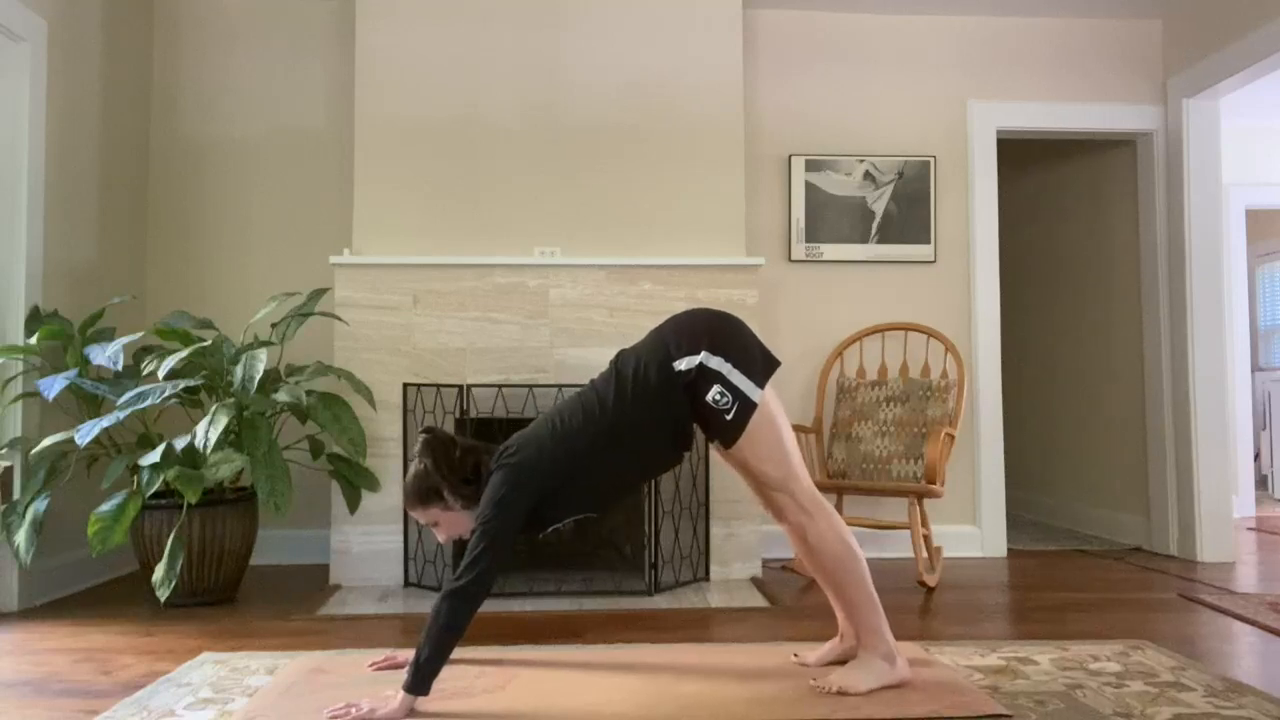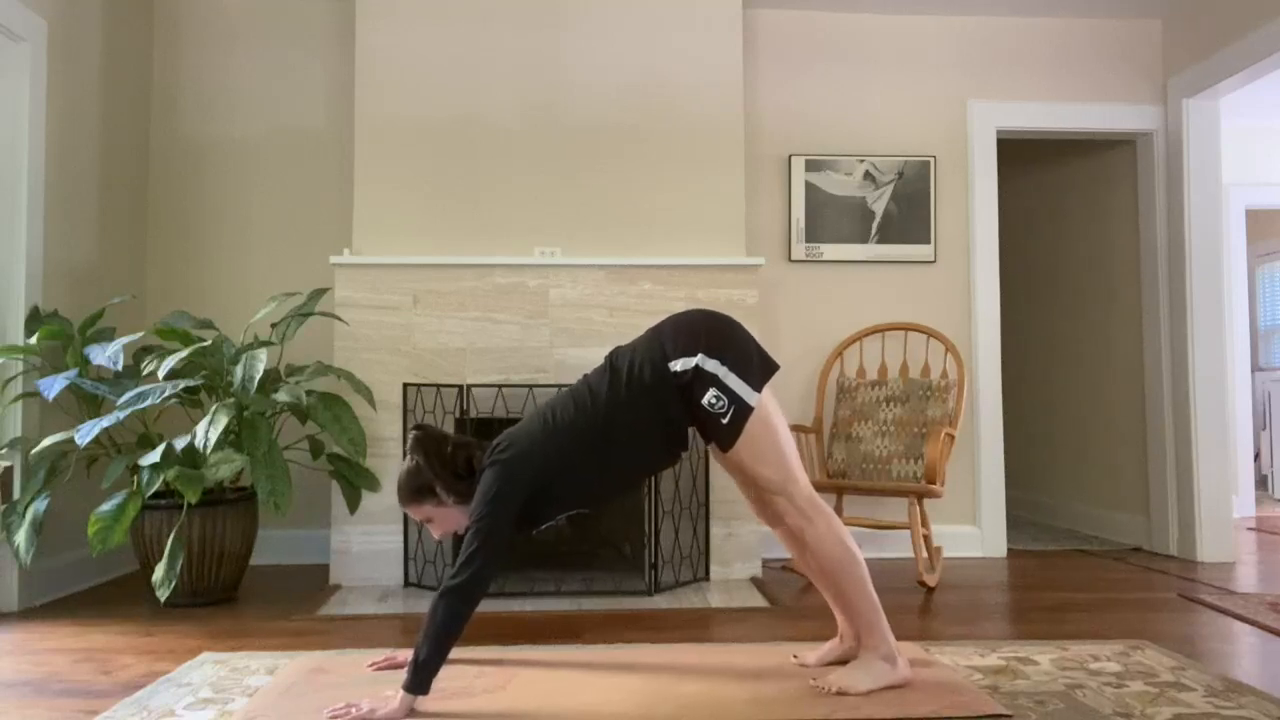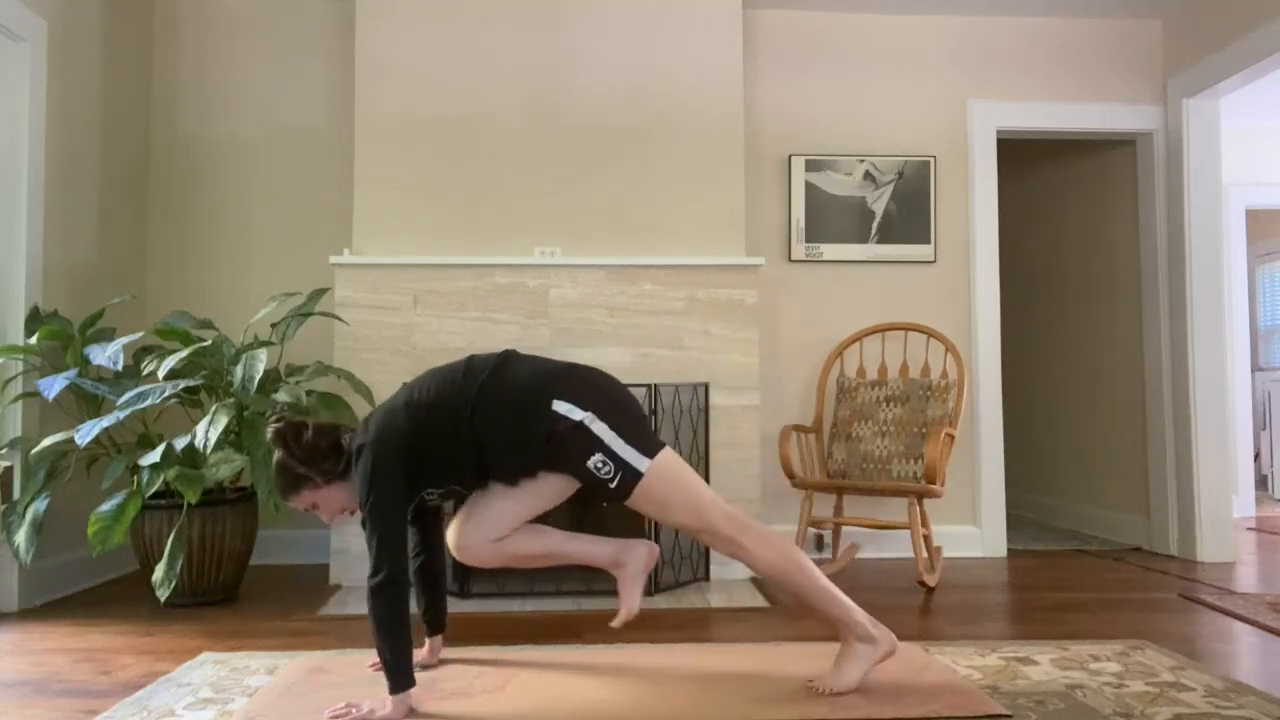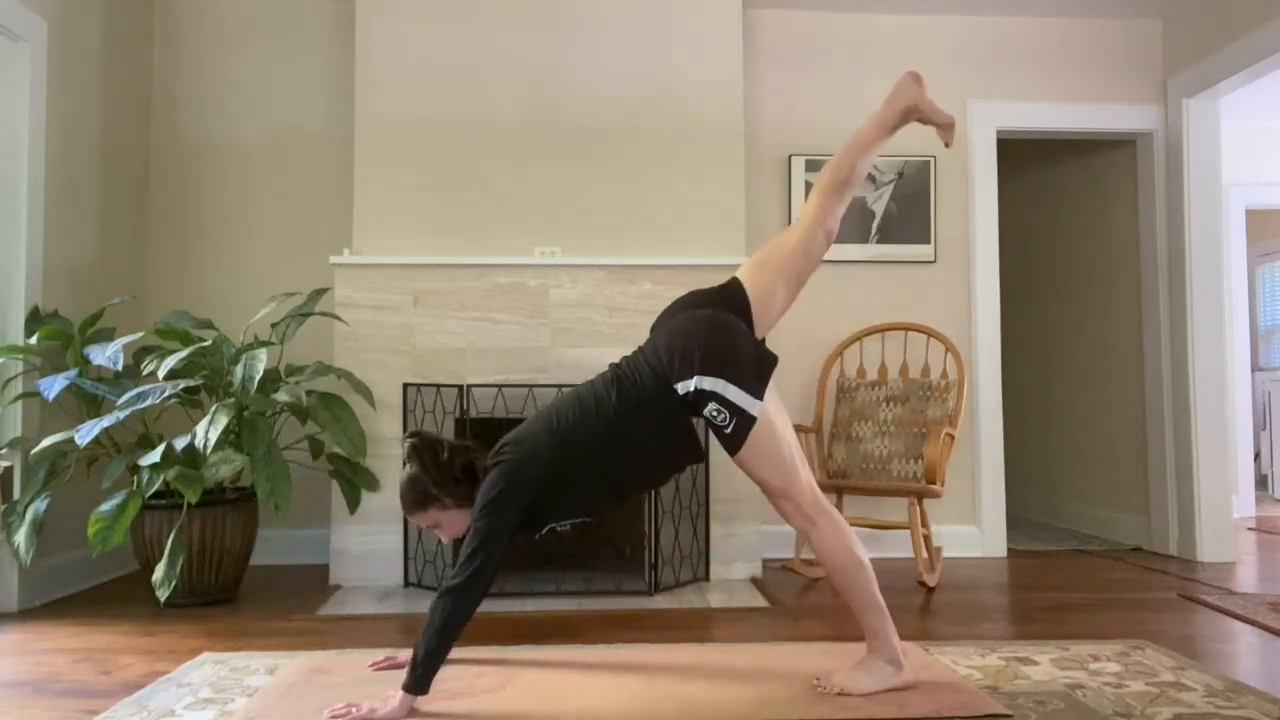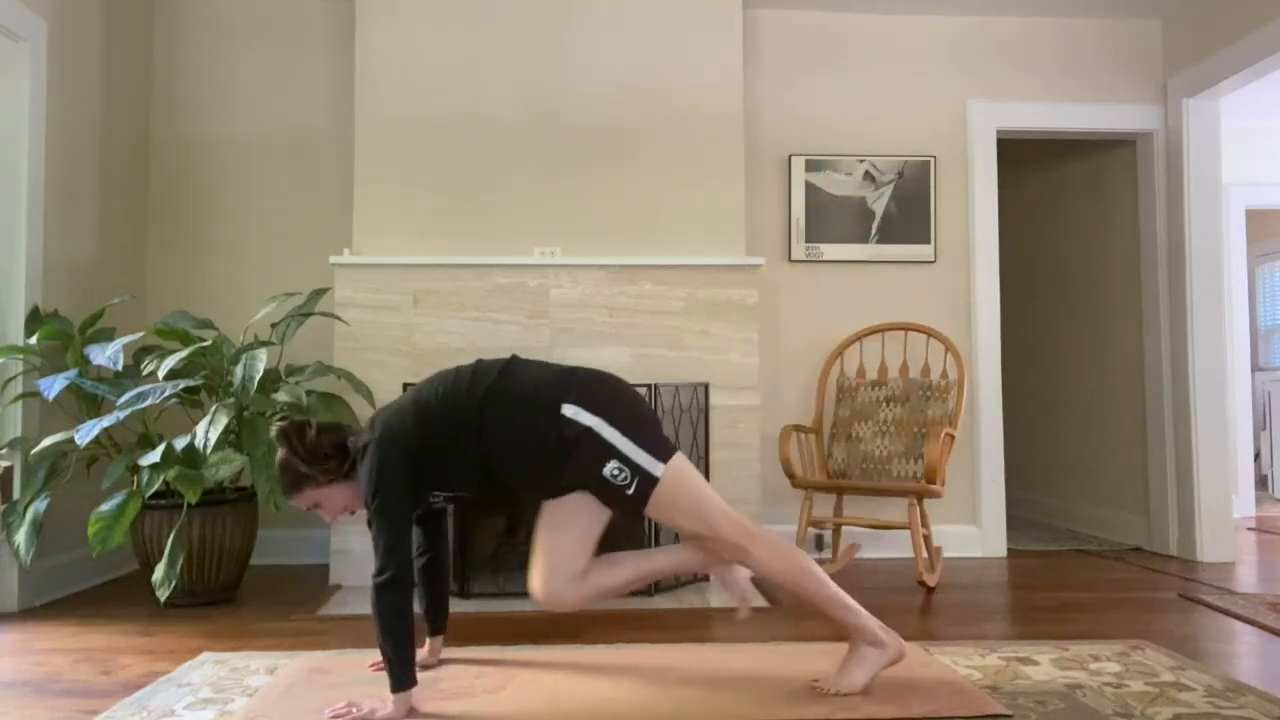
dt=1s
person 1, frame 1
left shoulder: (512, 479)
right shoulder: (507, 477)
left elbow: (467, 586)
right elbow: (470, 584)
right wrist: (429, 650)
left hip: (700, 359)
right hip: (691, 366)
left knee: (795, 501)
right knee: (784, 504)
left ankle: (881, 652)
right ankle: (852, 634)
person 1, frame 2
left shoulder: (504, 477)
right shoulder: (500, 474)
left elbow: (465, 582)
right elbow: (469, 579)
right wrist: (428, 650)
left hip: (695, 361)
right hip: (687, 368)
left knee: (794, 503)
right knee: (775, 510)
left ankle: (883, 654)
right ankle: (852, 634)
person 1, frame 3
left shoulder: (375, 456)
right shoulder: (395, 450)
left elbow: (387, 575)
right elbow: (424, 541)
right wrist: (434, 640)
left hip: (570, 410)
right hip: (556, 422)
left knee: (719, 525)
right knee: (468, 540)
left ankle: (863, 634)
right ankle: (618, 554)
person 1, frame 4
left shoulder: (507, 485)
right shoulder: (497, 475)
left elbow: (465, 586)
right elbow: (466, 578)
right wrist: (423, 646)
left hip: (701, 366)
right hip: (695, 343)
left knee: (804, 508)
right knee: (816, 223)
left ankle: (886, 657)
right ankle: (902, 104)
person 1, frame 5
left shoulder: (380, 453)
right shoulder: (403, 452)
left elbow: (392, 572)
right elbow: (430, 538)
right wrist: (435, 638)
left hip: (582, 417)
right hip: (573, 430)
left knee: (726, 532)
right knee: (554, 591)
left ankle: (873, 638)
right ankle: (707, 557)
